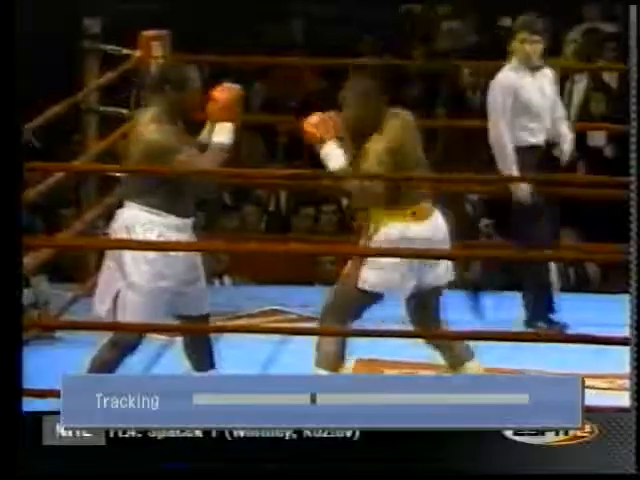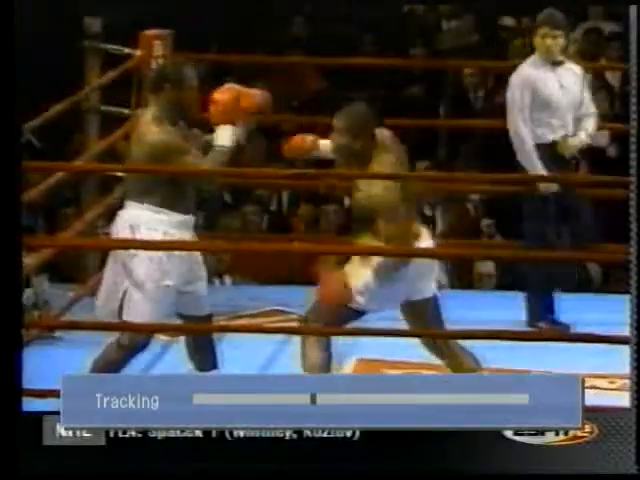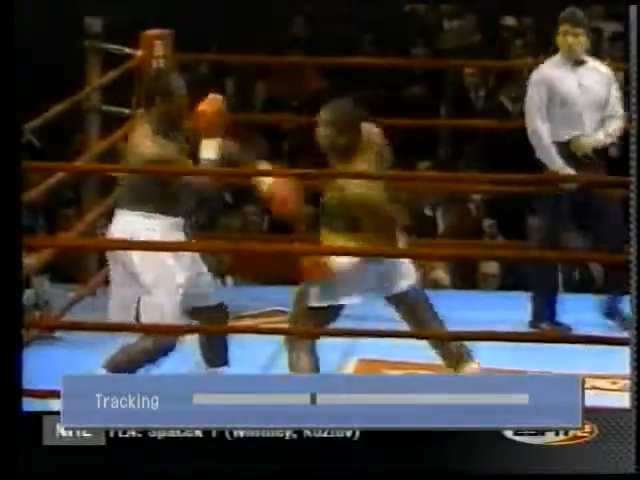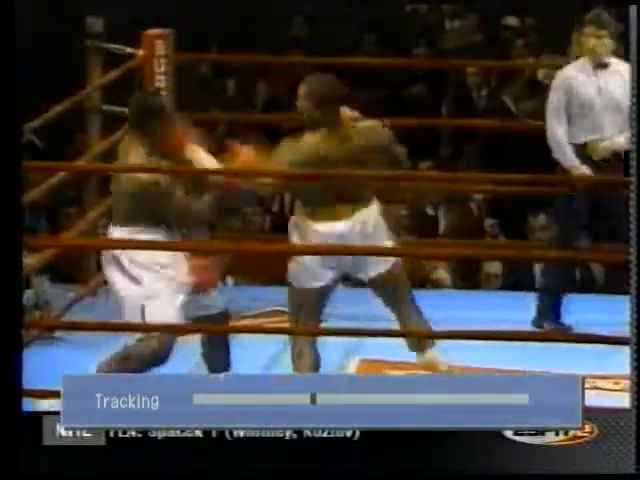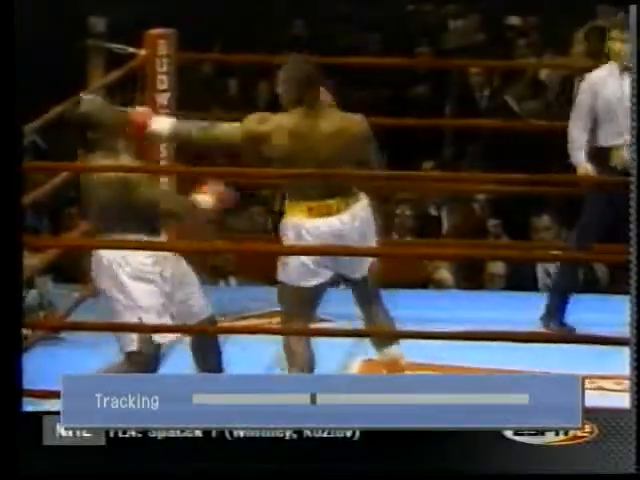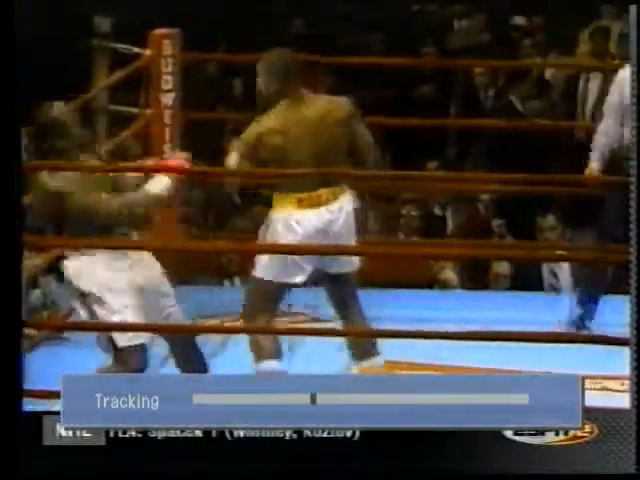
dt=0.1s
person 1, frame 1
left shoulder: (548, 76)
right shoulder: (505, 80)
left elbow: (558, 117)
right elbow: (499, 132)
left wrist: (565, 142)
right wrist: (514, 177)
left hip: (542, 158)
right hip: (520, 160)
left knee: (547, 236)
right knee: (535, 239)
right ankle: (538, 312)
person 1, frame 2
left shoulder: (575, 73)
right shoulder: (524, 76)
left elbow: (589, 115)
right elbow: (518, 127)
left wrist: (581, 138)
right wrist: (537, 172)
left hip: (568, 159)
right hip: (538, 160)
left knee: (584, 230)
right knee: (542, 239)
right ankle: (540, 313)
person 1, frame 3
left shoulder: (603, 72)
right shoulder: (544, 74)
left elbow: (616, 117)
right elbow: (535, 126)
left wrist: (599, 139)
right wrist: (559, 167)
left hip: (591, 159)
right hip: (558, 159)
left knee: (613, 231)
right knee: (549, 238)
left ankle: (613, 302)
right ankle: (542, 314)
person 1, frame 4
left shoulder: (627, 74)
right shoulder: (567, 77)
left elbow: (633, 122)
right elbow: (555, 125)
left wrist: (618, 143)
right wrist: (572, 164)
left hip: (616, 164)
right hip: (581, 165)
left knee: (626, 238)
right knee: (565, 237)
right ankle: (547, 312)
person 1, frame 5
right shoulder: (596, 79)
right elbow: (579, 124)
left wrist: (630, 151)
right wrist: (581, 162)
left hip: (629, 167)
right hip: (602, 164)
right knee: (585, 236)
right ankle: (555, 311)
person 1, frame 6
right shoulder: (624, 77)
right elbow: (610, 120)
right wrist: (595, 160)
right hip: (627, 160)
right knee: (610, 231)
right ankle: (586, 305)
person 2, frame 1
left shoulder: (382, 144)
right shoulder: (401, 120)
left elbow: (365, 195)
right elbow: (361, 150)
left wrist: (330, 151)
right wrist: (339, 134)
left hip: (398, 233)
right hip: (429, 227)
left knee: (333, 317)
right knee: (429, 322)
person 2, frame 2
left shoulder: (376, 190)
right shoulder: (384, 139)
left elbow: (399, 247)
right elbow: (344, 151)
left wrist: (354, 280)
right wrist: (319, 146)
left hip: (387, 261)
left knee: (314, 328)
right knee: (433, 332)
person 2, frame 3
left shoulder: (357, 189)
right shoulder: (370, 136)
left elbow: (381, 239)
left wrist: (333, 262)
left hip: (349, 259)
left knee: (300, 335)
right knee: (427, 322)
person 2, frame 4
left shoulder: (304, 149)
right shoulder: (373, 132)
right elbow: (400, 164)
left hip: (319, 231)
right hip: (363, 221)
left knee: (303, 327)
right knee: (402, 301)
right ankle: (433, 365)
person 2, frame 5
left shoulder: (274, 130)
right shoulder: (355, 126)
left elbow: (206, 134)
right elbow: (372, 169)
left wrist: (154, 123)
left hip: (307, 228)
right hip: (353, 216)
left knee: (296, 325)
right knee: (370, 299)
right ankle: (394, 362)
person 2, frame 6
left shoulder: (262, 131)
right shoulder: (340, 109)
left elbow: (233, 172)
right elbow: (370, 159)
left hip: (292, 221)
right hip: (336, 211)
left knee: (257, 314)
right knee: (348, 306)
person 3, frame 1
left shoulder: (167, 121)
right shoulder: (154, 134)
left elbow: (195, 156)
right elbow: (204, 171)
left wrist: (216, 124)
right wrist: (224, 124)
left hip: (173, 231)
right hip: (147, 233)
left knee: (196, 317)
right knee: (128, 334)
person 3, frame 2
left shoulder: (172, 121)
right shoulder: (155, 135)
left elbow: (205, 148)
right elbow: (208, 174)
left wrist: (238, 122)
right wrist: (226, 125)
left hip: (175, 229)
right hip: (149, 232)
left knee: (196, 317)
right knee: (137, 333)
person 3, frame 3
left shoulder: (173, 130)
right shoulder: (151, 149)
left elbow: (224, 151)
right elbow: (202, 184)
left wrist: (263, 177)
right wrist: (208, 137)
left hip: (165, 232)
right hip: (140, 234)
left knee: (214, 311)
right knee: (163, 336)
person 3, frame 4
right shoulder: (149, 175)
right elbow: (195, 215)
left hip: (161, 245)
right hip: (139, 253)
left knee: (218, 317)
right knee: (160, 342)
person 3, frame 5
right shoulder: (118, 172)
right elbow: (171, 206)
right wrist: (208, 201)
left hip: (153, 253)
right hip: (127, 261)
left knee: (204, 324)
right knee: (144, 356)
person 3, frame 6
left shoulder: (80, 163)
right shoulder: (54, 183)
right elbow: (122, 210)
right wrist: (165, 180)
left hip: (128, 255)
right hip: (97, 267)
left knee: (178, 331)
right knee: (132, 360)
left ankle: (199, 375)
